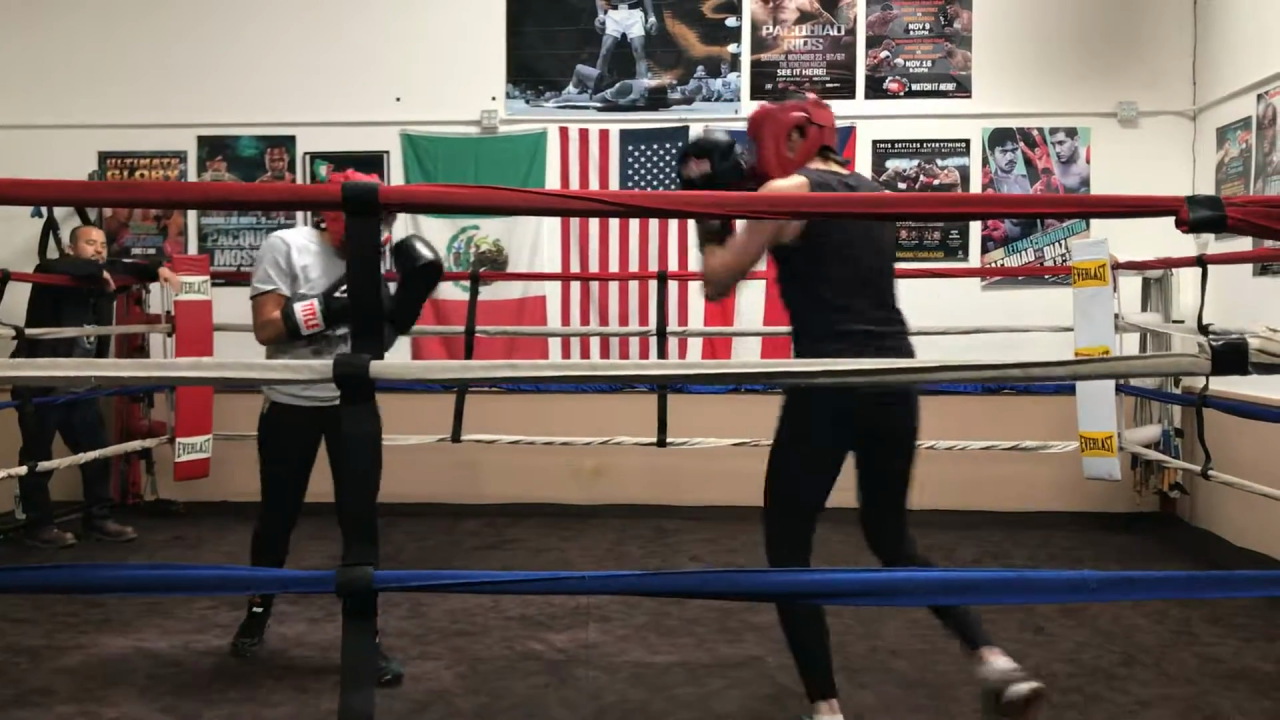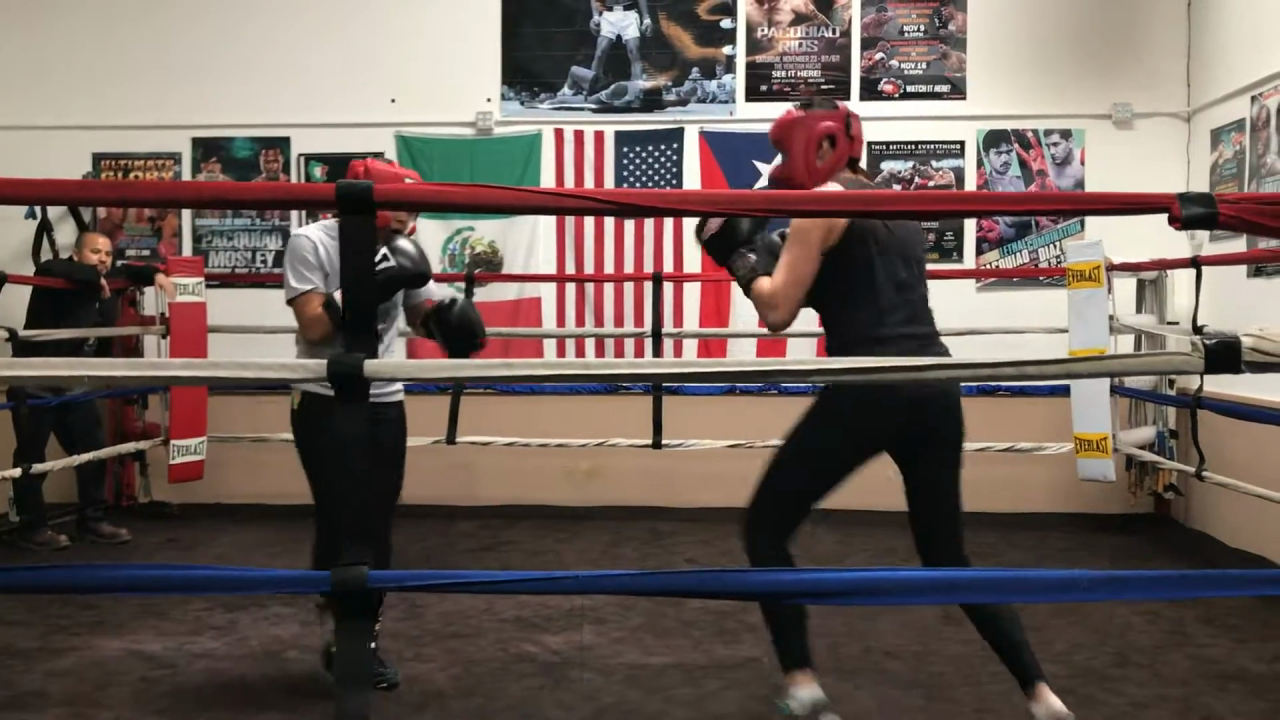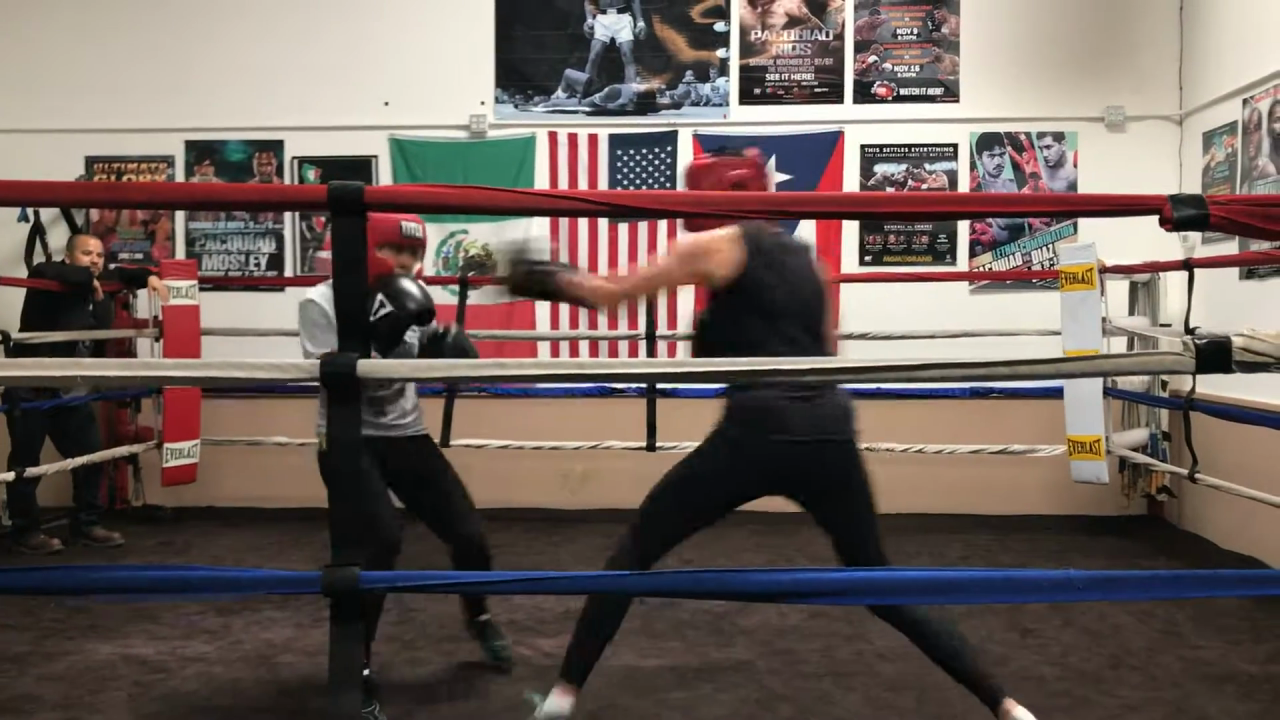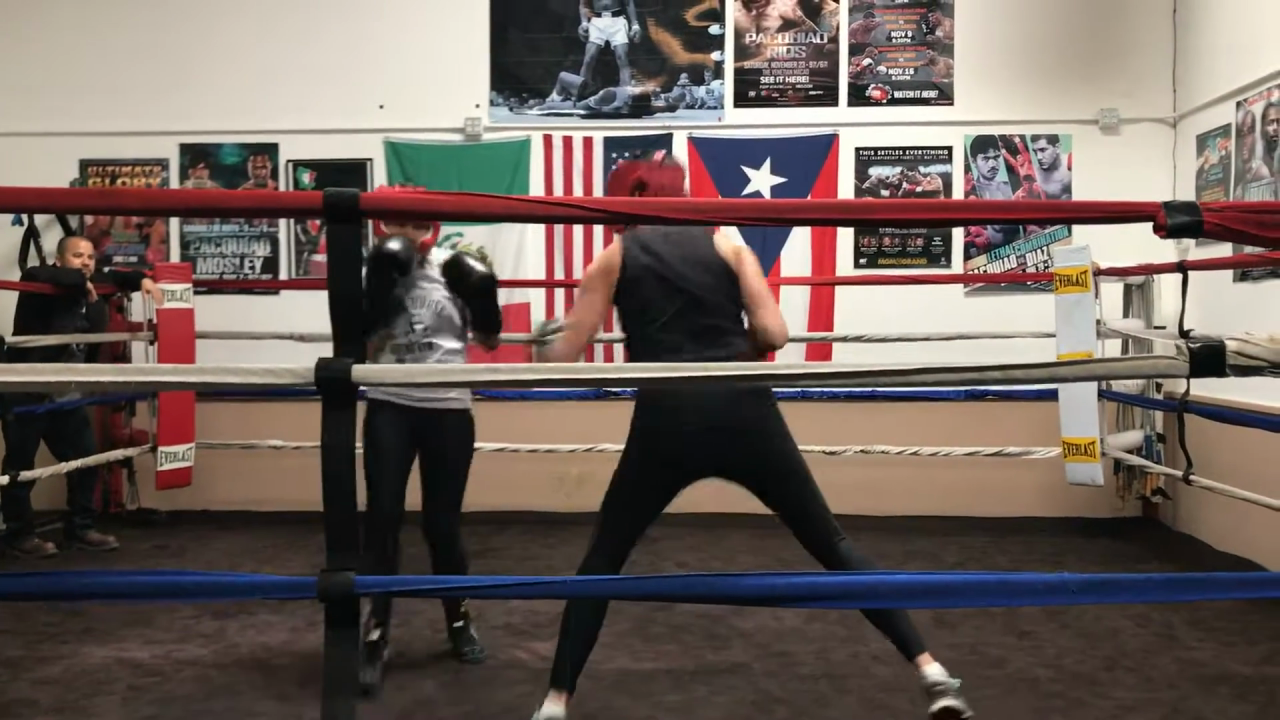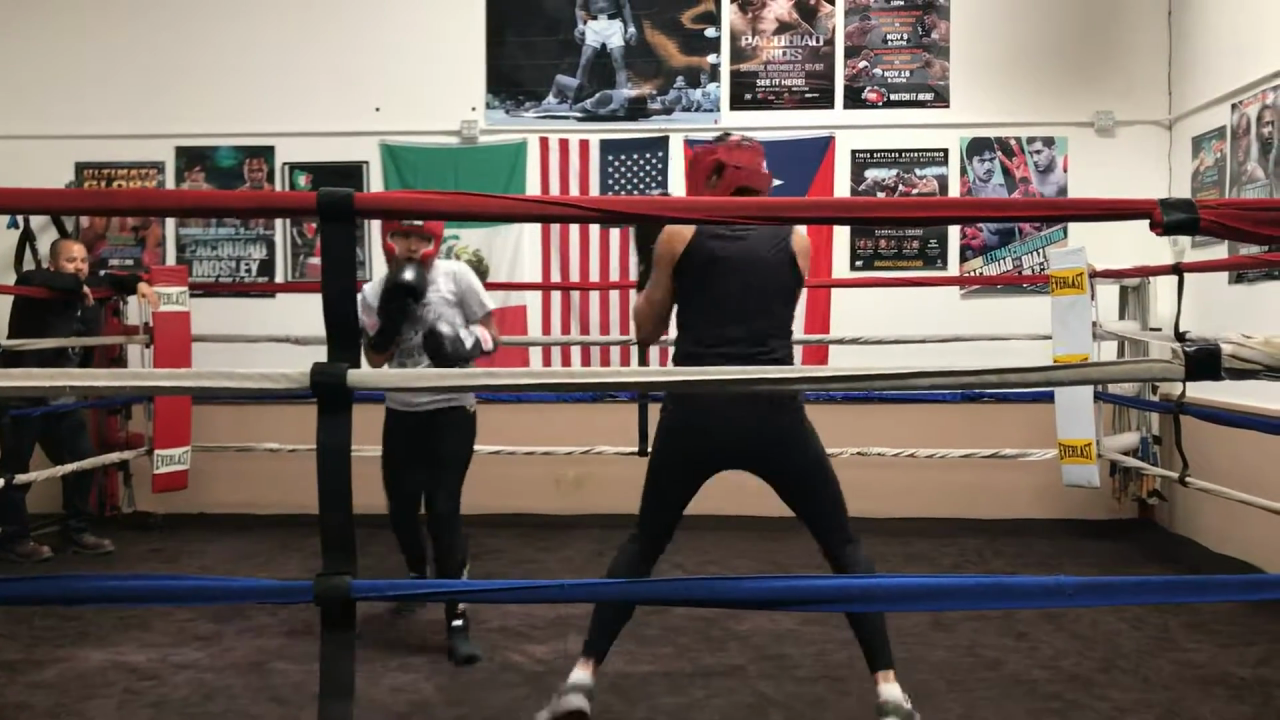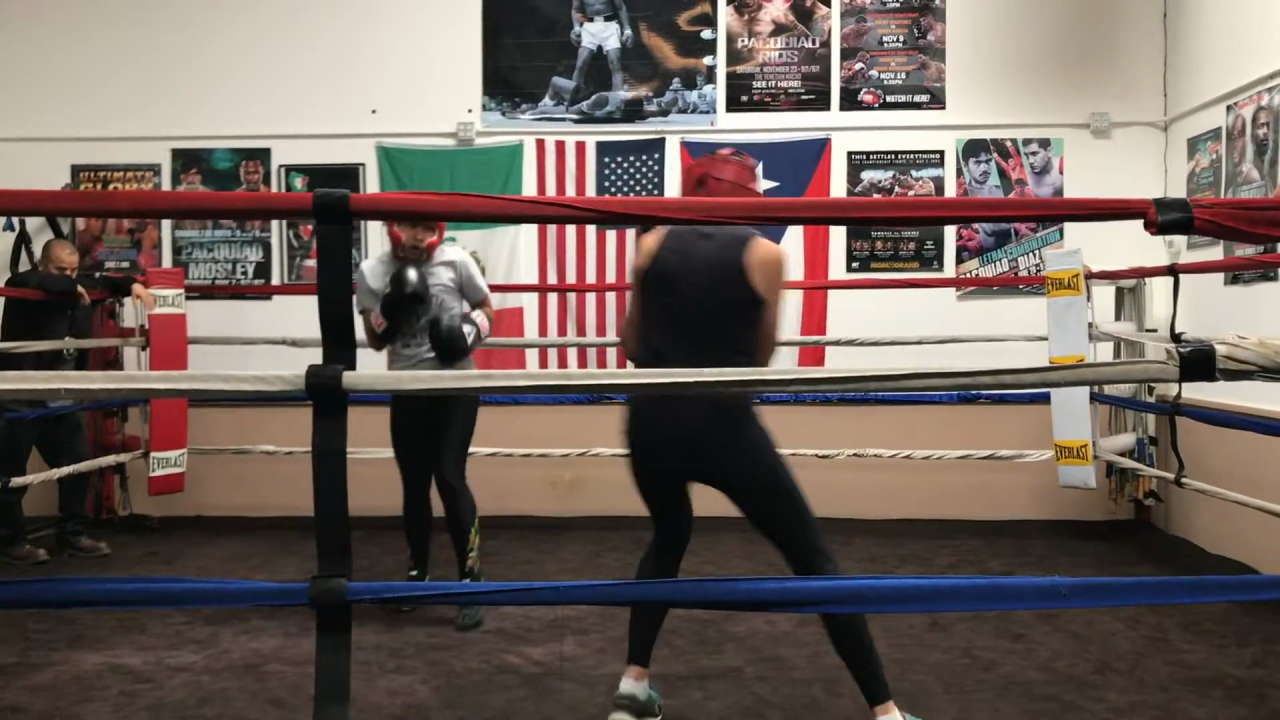
dt=0.3s
person 1, frame 1
left shoulder: (785, 194)
right shoulder: (875, 197)
left elbow: (717, 284)
left wrist: (710, 211)
left hip: (829, 388)
right hip: (894, 382)
left knee: (786, 553)
right knee: (890, 539)
right ankle: (996, 666)
person 1, frame 2
right shoulder: (898, 212)
left elbow: (778, 311)
left wrist: (742, 258)
right wrist: (783, 256)
left hip: (866, 392)
right hip: (935, 394)
left knee: (763, 531)
right knee: (947, 561)
person 1, frame 3
left shoulder: (718, 246)
right shoulder: (806, 256)
left elbow: (612, 289)
left wrist: (543, 276)
left hip: (758, 434)
right hip: (828, 433)
left knee: (636, 552)
person 1, frame 4
left shoulder: (614, 260)
right shoulder: (726, 247)
left elbow: (565, 356)
right elbow: (773, 336)
left wrist: (547, 341)
left hip: (667, 423)
right hip: (748, 413)
left knee: (603, 556)
right knee: (830, 545)
right ankle: (932, 672)
person 1, frame 5
left shoulder: (679, 233)
right shoulder: (796, 240)
left elbow: (646, 330)
left wrist: (648, 259)
left hip: (693, 412)
right hip: (773, 414)
left knee: (646, 541)
right knee: (842, 546)
person 1, frame 6
left shoulder: (652, 244)
right shoulder: (763, 253)
right elbow: (760, 354)
left hip: (651, 421)
right hip: (723, 423)
left knee: (668, 539)
right knee: (812, 562)
person 2, frame 1
right shoulder: (286, 246)
left elbow: (384, 333)
right elbow: (267, 328)
left wrist: (414, 290)
right wrist: (332, 306)
right hip: (290, 405)
left knee: (359, 522)
right knee: (277, 515)
right ankle: (258, 610)
person 2, frame 2
left shoulder: (400, 253)
right shoulder: (311, 242)
left elbow: (425, 317)
right elbow: (314, 327)
left wrist: (456, 316)
right wrist: (372, 286)
left hip: (384, 403)
right hip: (322, 401)
left knee: (374, 528)
right knee: (338, 520)
person 2, frame 3
left shoulder: (409, 298)
right shoulder: (323, 302)
left elbow: (425, 360)
left wrist: (450, 345)
right wrist: (380, 333)
left hip: (407, 436)
left knee: (470, 538)
right knee: (380, 542)
left ankle: (479, 618)
right ankle: (357, 670)
person 2, frame 4
left shoulder: (452, 272)
right shoulder: (367, 281)
left elbow: (489, 341)
right elbow: (364, 352)
left wrist: (484, 299)
right wrist: (378, 293)
left hip: (450, 409)
right hip: (389, 409)
left knee: (443, 526)
right knee: (382, 516)
left ankle: (458, 622)
right ankle: (375, 636)
person 2, frame 5
left shoulder: (456, 276)
right shoulder: (374, 292)
left elbow: (491, 335)
right elbow: (375, 358)
left wrist: (466, 342)
right wrist: (391, 312)
left hip: (450, 411)
right hip: (402, 413)
left knee: (443, 512)
right knee: (401, 510)
left ankle: (457, 618)
right ankle: (419, 577)
person 2, frame 6
left shoulder: (455, 261)
right shoulder: (371, 272)
left elbow: (485, 311)
right elbow: (375, 341)
left wrist: (469, 333)
right wrist: (391, 309)
right hip: (408, 393)
left knee: (449, 477)
right knee: (414, 485)
left ankle: (470, 580)
right ankle: (418, 572)
person 3, frame 1
left shoulder: (105, 278)
right shoulder: (53, 275)
left elbow: (131, 270)
right elbow: (50, 268)
left wrist: (159, 269)
right wrist: (95, 271)
left hip: (80, 387)
right hip: (39, 385)
left knee: (97, 452)
right knee: (37, 457)
left ankle: (98, 518)
right ankle: (39, 526)
person 3, frame 2
left shoulder: (108, 283)
right shoulder: (55, 278)
left elbow: (130, 273)
right elbow: (49, 269)
left wrist: (155, 275)
right wrist: (93, 277)
left hip: (77, 390)
right hip: (35, 387)
left knee: (93, 453)
right knee: (31, 459)
left ankle: (92, 520)
right ankle: (32, 528)
person 3, frame 3
left shoulder: (101, 285)
right shoulder: (48, 281)
left elbow: (121, 275)
right elbow: (43, 272)
left wrist: (148, 277)
right wrist: (87, 279)
left hip: (73, 393)
right hip: (30, 390)
left knee: (90, 456)
right knee: (25, 463)
left ankle: (86, 524)
right ankle: (25, 532)
person 3, frame 4
left shoulder: (94, 285)
right shoulder: (39, 283)
left elbow: (115, 278)
right elbow: (34, 275)
left wrist: (142, 279)
right wrist: (79, 280)
left hip: (68, 396)
left knee: (85, 460)
left ankle: (80, 528)
person 3, frame 5
left shoulder: (88, 288)
right shoulder: (34, 285)
left elbow: (110, 281)
right elbow: (32, 279)
left wrist: (137, 283)
right wrist: (77, 287)
left hip: (63, 399)
left knee: (82, 462)
left ankle: (76, 532)
person 3, frame 6
left shoulder: (79, 288)
left elbow: (103, 283)
right elbow: (27, 281)
left wrist: (132, 284)
right wrist: (70, 287)
left knee: (78, 464)
left ankle: (72, 534)
